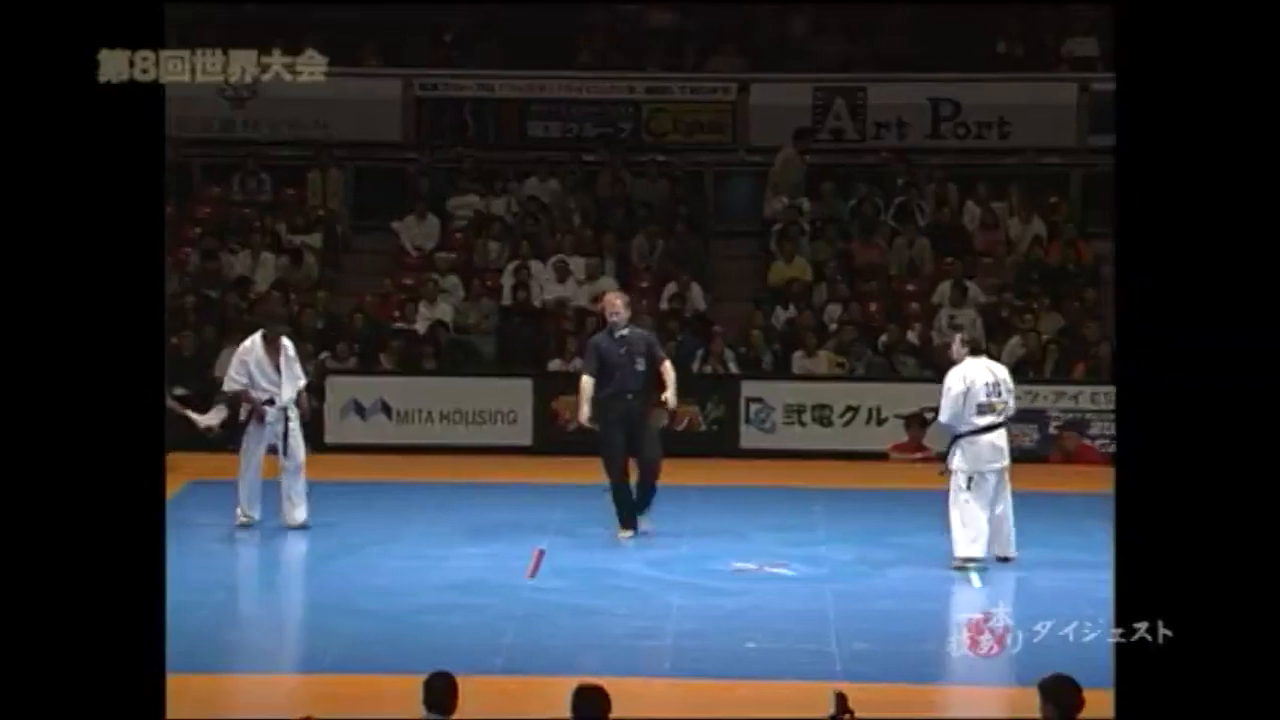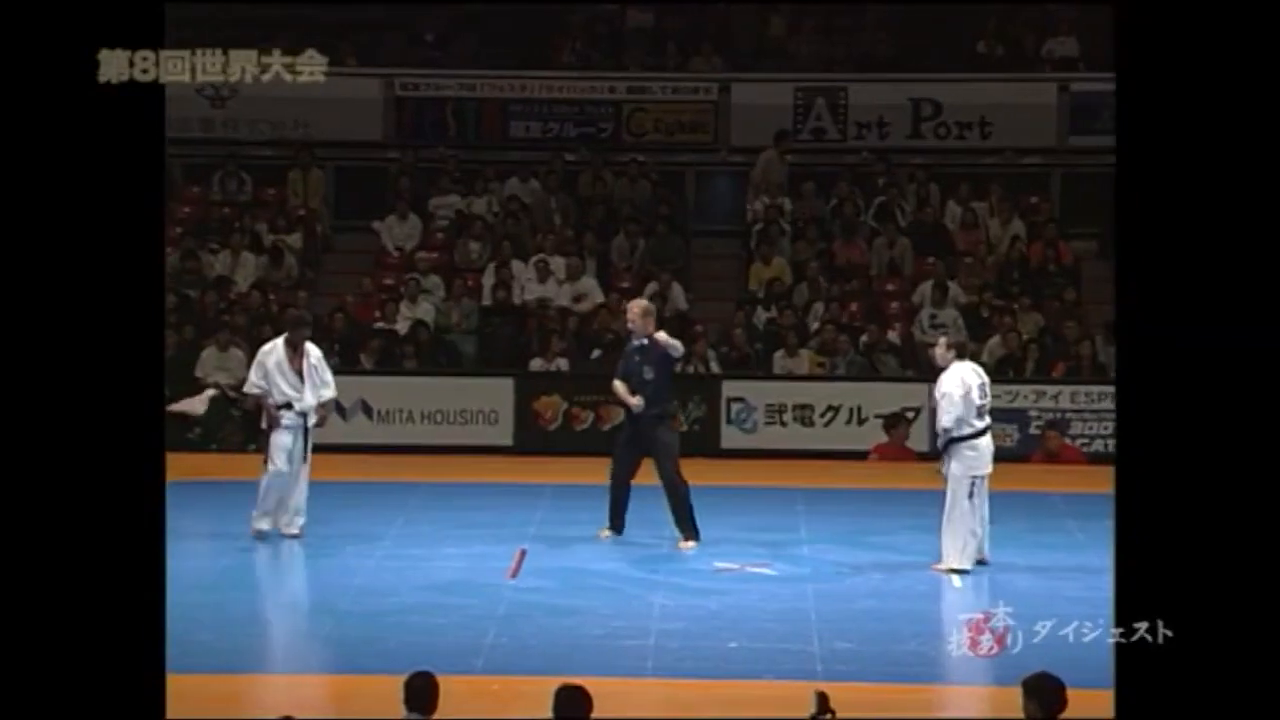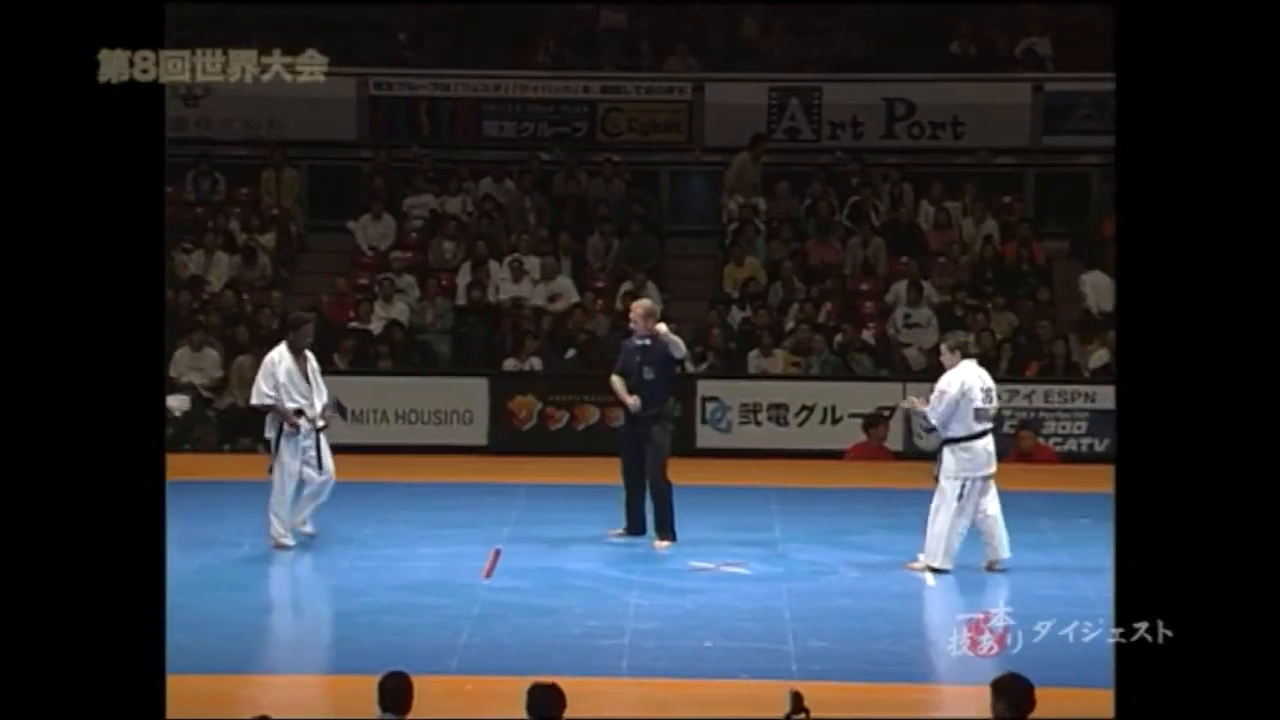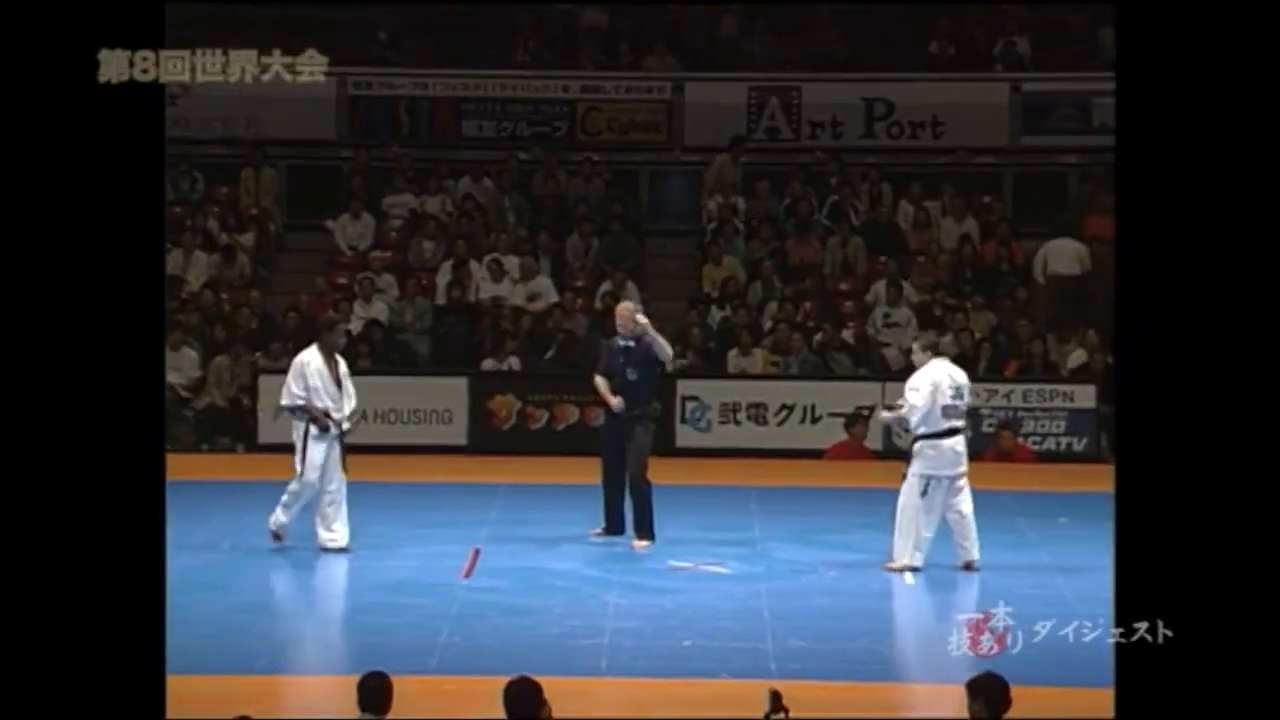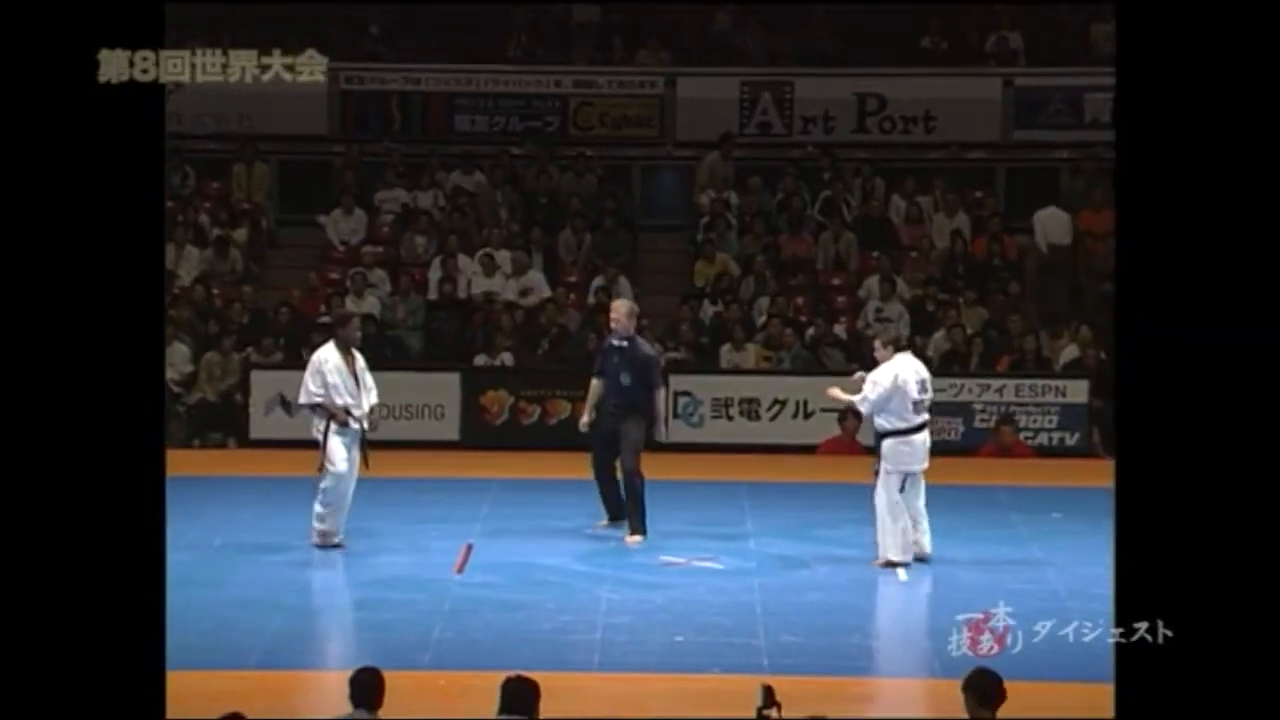
dt=0.5s
person 1, frame 1
left shoulder: (644, 337)
right shoulder: (597, 342)
left elbow: (664, 363)
right elbow: (588, 376)
left wrist: (671, 389)
right wrist: (585, 406)
left hip: (639, 409)
right hip: (611, 411)
left knee: (651, 464)
right knee: (616, 469)
left ankle: (638, 508)
right ankle: (627, 522)
person 1, frame 2
left shoulder: (661, 347)
right shoulder: (630, 349)
left elbow: (678, 351)
right elbow: (618, 381)
left wrist: (667, 341)
right wrist: (629, 399)
left hip: (661, 420)
right hip: (634, 419)
left knee: (671, 476)
right knee: (619, 473)
left ankle: (689, 533)
right ankle: (615, 526)
person 1, frame 3
left shoulder: (664, 346)
right shoulder: (629, 346)
left elbow: (681, 352)
right elbow: (616, 376)
left wrist: (667, 335)
right wrist: (626, 399)
left hip: (657, 419)
right hip: (633, 418)
left knee: (656, 476)
right knee: (631, 475)
left ankle: (666, 533)
right ankle: (635, 526)
person 1, frame 4
left shoulder: (647, 345)
right shoulder: (612, 346)
left elbow: (668, 356)
right elbow: (600, 376)
left wrist: (649, 331)
right wrist: (610, 398)
left hip: (640, 419)
right hip: (615, 417)
left knee: (636, 474)
right knee: (611, 473)
left ankle: (644, 533)
right ankle: (613, 525)
person 1, frame 5
left shoulder: (645, 353)
right shoulder: (608, 346)
left elbow: (658, 389)
right elbow: (598, 379)
left wrist: (659, 424)
right wrist: (587, 412)
left hip: (633, 417)
right hip: (606, 415)
left knee: (630, 468)
right knee: (602, 467)
left ankle: (637, 529)
right ankle: (617, 513)
person 2, frame 1
left shoulder: (959, 373)
right shoulder: (1001, 370)
left elbow: (948, 415)
right elbow: (1010, 407)
left wrist: (962, 423)
left hip: (971, 444)
right hip: (998, 439)
left knee: (967, 501)
right knee: (1000, 501)
left ankle: (970, 553)
right ankle: (1004, 549)
person 2, frame 2
left shoulder: (951, 377)
right shoulder: (976, 370)
left elbow: (948, 420)
left wrist: (942, 440)
left hip: (965, 448)
right hip: (979, 442)
left knee: (961, 507)
right knee: (974, 504)
left ankle: (957, 560)
right ankle: (977, 551)
person 2, frame 3
left shoulder: (954, 378)
right shoulder: (982, 375)
left elbow: (936, 414)
left wrist: (918, 408)
right wrist: (928, 406)
left hip: (962, 451)
right hip: (982, 446)
left knee: (949, 507)
right knee: (987, 505)
left ankle: (935, 559)
right ankle: (997, 556)
person 2, frame 4
left shoulder: (923, 376)
right shoulder: (960, 374)
left elbow: (914, 414)
left wrist: (892, 417)
left hip: (931, 448)
right hip: (955, 445)
left knee: (915, 504)
right knee: (960, 504)
left ankle: (907, 557)
right ankle: (970, 556)
person 2, frame 5
left shoulder: (890, 371)
right shoulder: (918, 366)
left elbow: (867, 403)
left wrist: (840, 396)
right wrist: (868, 384)
left hip: (899, 443)
right hip: (918, 438)
left knee: (891, 499)
right knee: (912, 497)
left ankle: (898, 553)
right ankle: (919, 547)
person 3, frame 1
left shoulder: (288, 346)
right shoulder: (248, 348)
left elbow: (296, 378)
right elbow: (235, 384)
left wrist: (302, 400)
right wrist: (254, 405)
left hip: (287, 412)
right hip: (260, 414)
left knee: (295, 461)
right knee: (251, 465)
left ankle: (296, 514)
right ankle: (247, 514)
person 3, frame 2
left shoulder: (314, 353)
right shoulder: (269, 351)
left elbow: (325, 384)
right elbow: (256, 385)
left wrist: (323, 409)
right wrist: (268, 409)
left hip: (304, 420)
right hip: (280, 419)
left knee: (299, 474)
right knee: (277, 470)
left ankle: (291, 524)
right ankle: (262, 519)
person 3, frame 3
left shoulder: (309, 358)
right shoulder: (274, 359)
left elbow: (318, 390)
right elbow: (263, 397)
left wrist: (325, 410)
right wrist: (286, 416)
left hip: (312, 426)
right hip: (287, 428)
left knee: (324, 475)
right knee: (284, 483)
left ankle: (299, 519)
right ankle: (281, 535)
person 3, frame 4
left shoulder: (340, 362)
right shoulder: (305, 360)
left elbow: (347, 395)
right elbow: (294, 397)
left wrist: (349, 416)
right wrist: (316, 416)
left hip: (335, 429)
right hip: (312, 429)
left knee: (334, 485)
right knee: (307, 480)
left ankle: (333, 537)
right ankle: (278, 522)
person 3, frame 5
left shoulder: (357, 357)
right shoulder: (322, 357)
left elbow: (368, 390)
right elbow: (311, 395)
left wrist: (371, 414)
right wrist: (335, 412)
left hip: (355, 426)
right hip: (332, 425)
left knee: (347, 481)
right knee: (337, 471)
left ankle: (329, 534)
right ankle: (322, 520)
